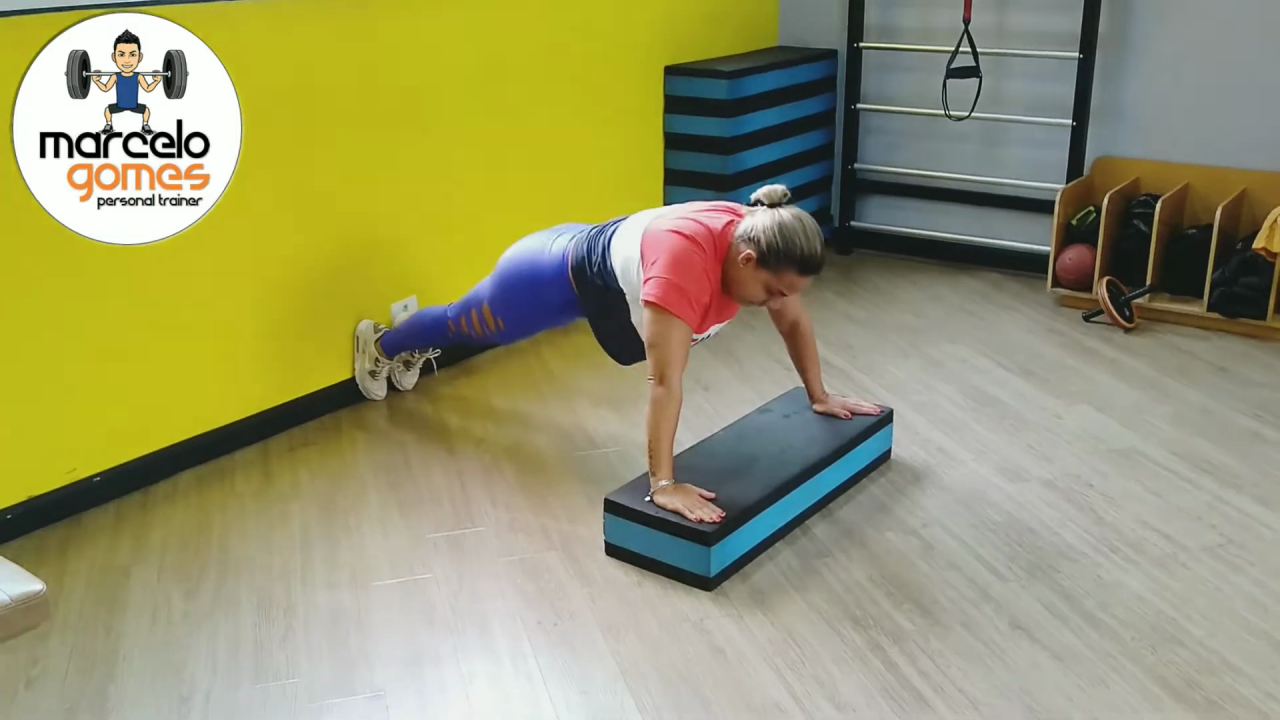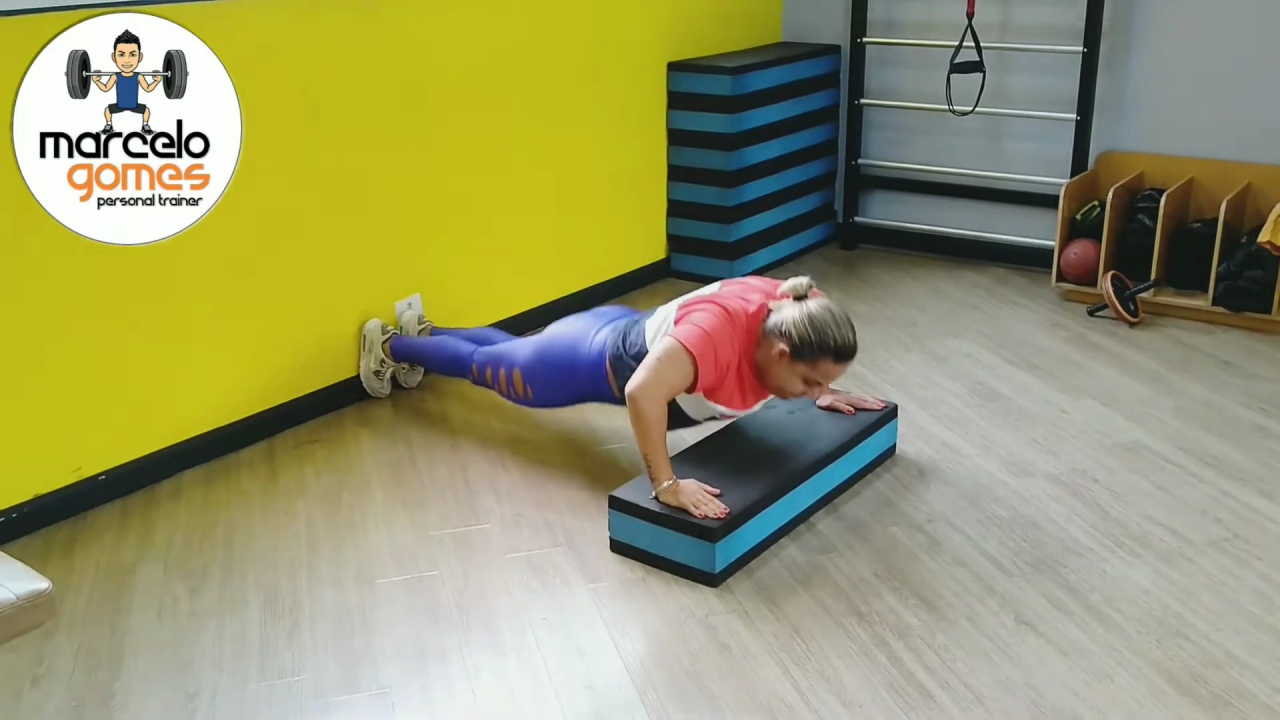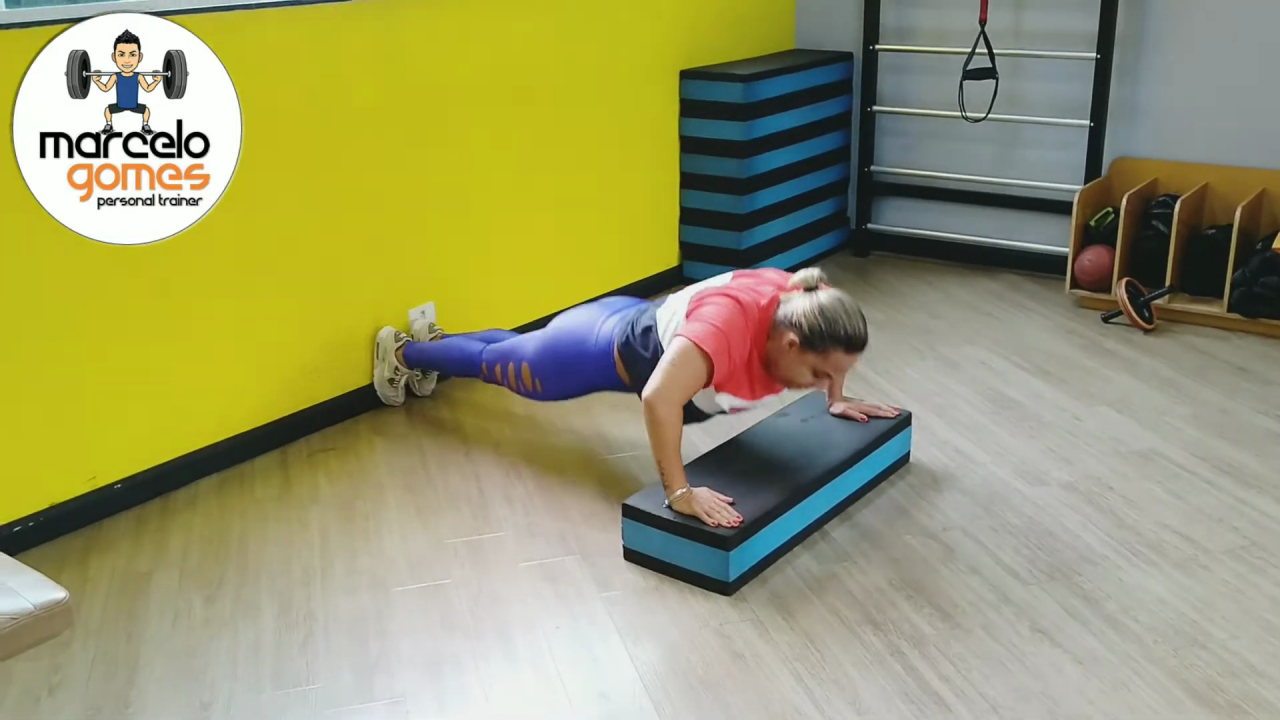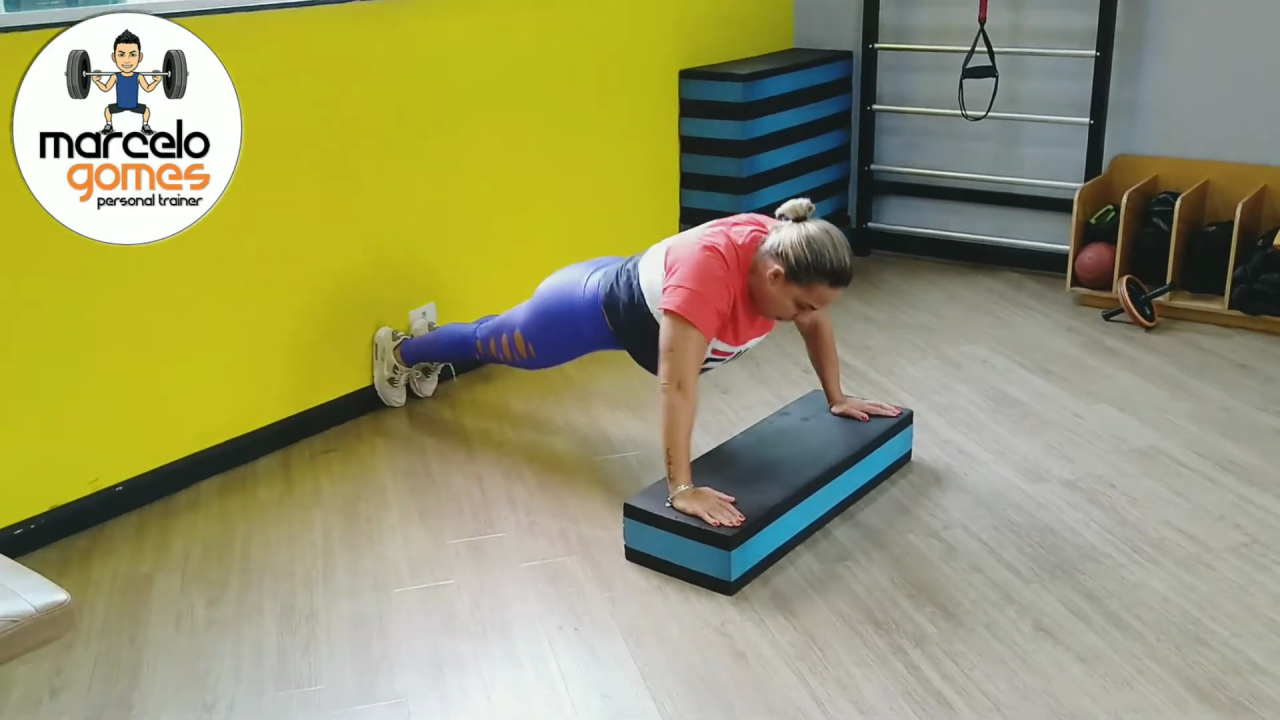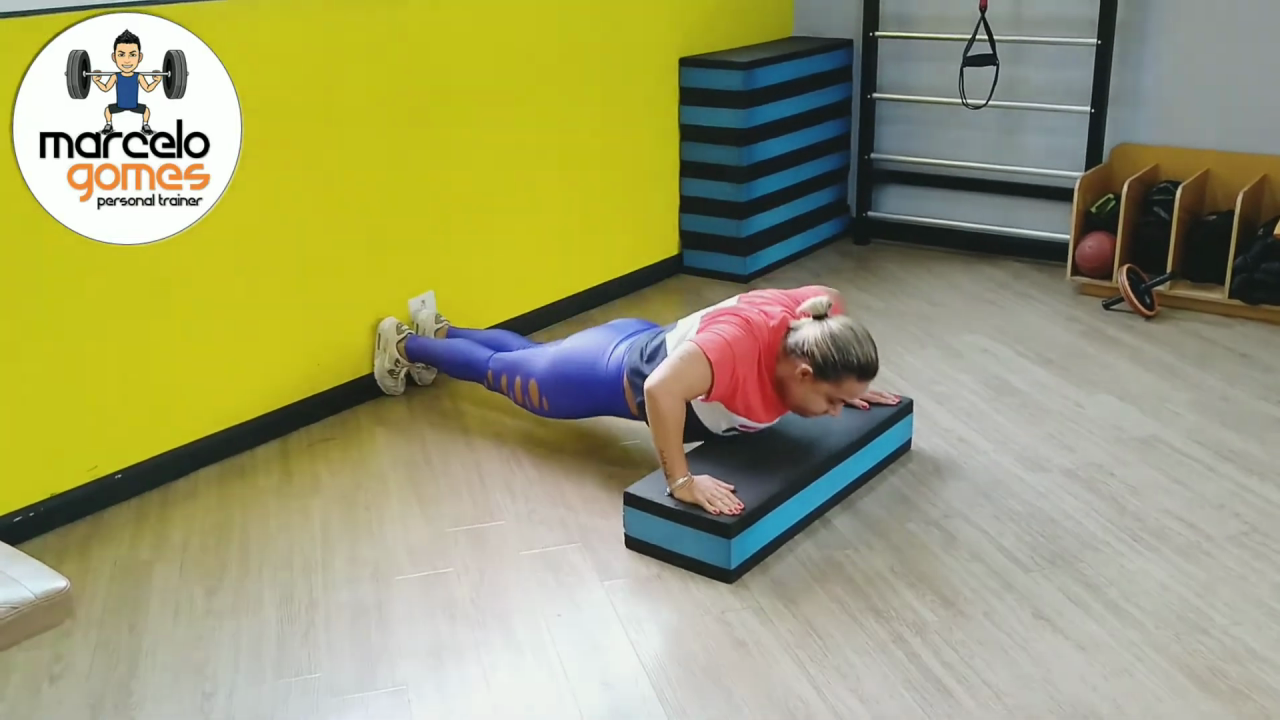
dt=0.7s
person 1, frame 1
left shoulder: (764, 242)
right shoulder: (686, 258)
left elbow: (794, 321)
right elbow: (665, 381)
left wrist: (819, 396)
right wrist: (664, 485)
left hip: (596, 271)
right hip: (556, 273)
left knee: (469, 327)
right knee: (462, 325)
left ankle: (413, 350)
right ankle: (381, 344)
person 1, frame 2
left shoulder: (792, 313)
right shoulder: (721, 329)
right elbow: (642, 393)
left wrist: (828, 394)
right wrist: (668, 486)
left hip: (630, 332)
right hip: (595, 362)
left knee: (506, 346)
right knee: (485, 367)
left ankle: (424, 328)
right ankle: (390, 345)
person 1, frame 3
left shoulder: (803, 307)
right shoulder: (732, 323)
right elbow: (658, 399)
left wrist: (838, 399)
right wrist: (680, 493)
left hip: (641, 330)
right hip: (604, 349)
left knee: (516, 347)
right knee: (496, 365)
left ankle: (435, 337)
right ankle: (403, 351)
person 1, frame 4
left shoulder: (789, 251)
right shoulder: (709, 268)
left elbow: (818, 326)
right elbow: (678, 385)
left wrist: (837, 398)
right wrist: (682, 489)
left hip: (629, 301)
right hip: (589, 307)
left knee: (497, 340)
right knee: (490, 344)
left ankle: (429, 337)
right ankle: (400, 351)
person 1, frame 5
left shoulder: (810, 323)
right shoulder: (741, 344)
left elbow: (832, 296)
right elbow: (659, 389)
left wrist: (847, 392)
right wrist: (681, 481)
left hip: (646, 342)
right hip: (614, 377)
left knee: (532, 349)
right knee: (497, 372)
left ankle: (439, 330)
right ankle: (404, 344)
